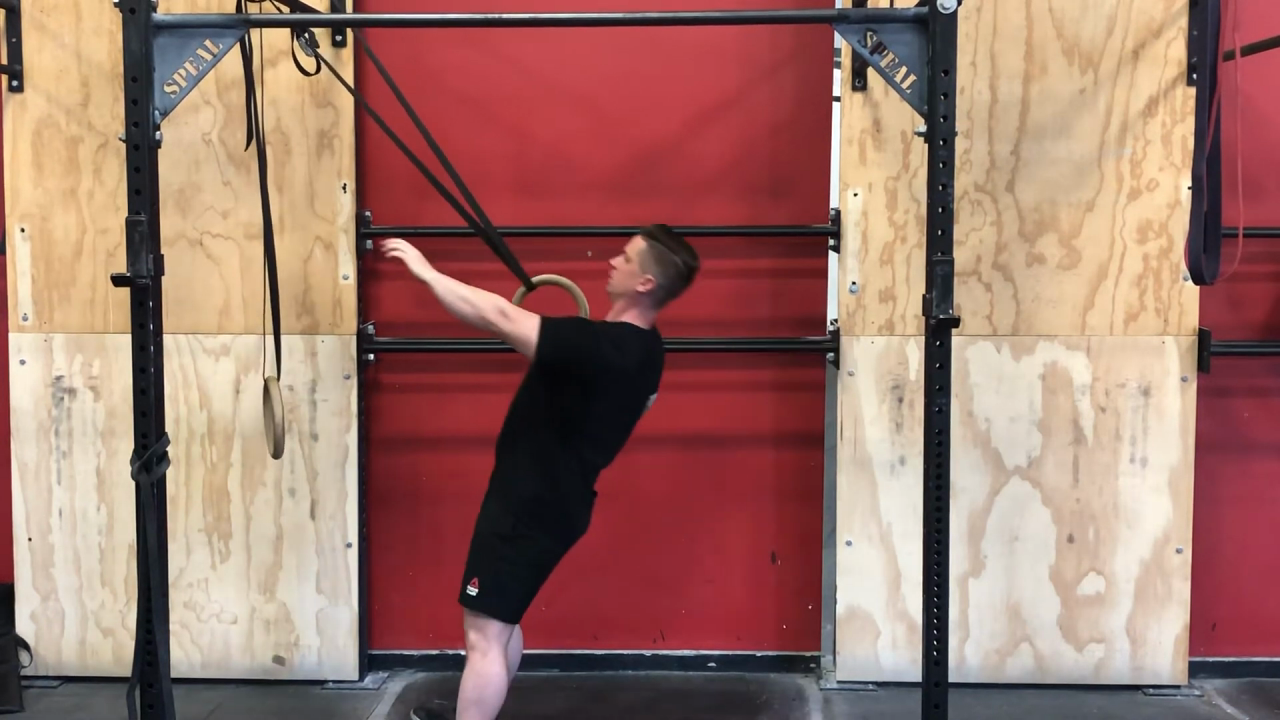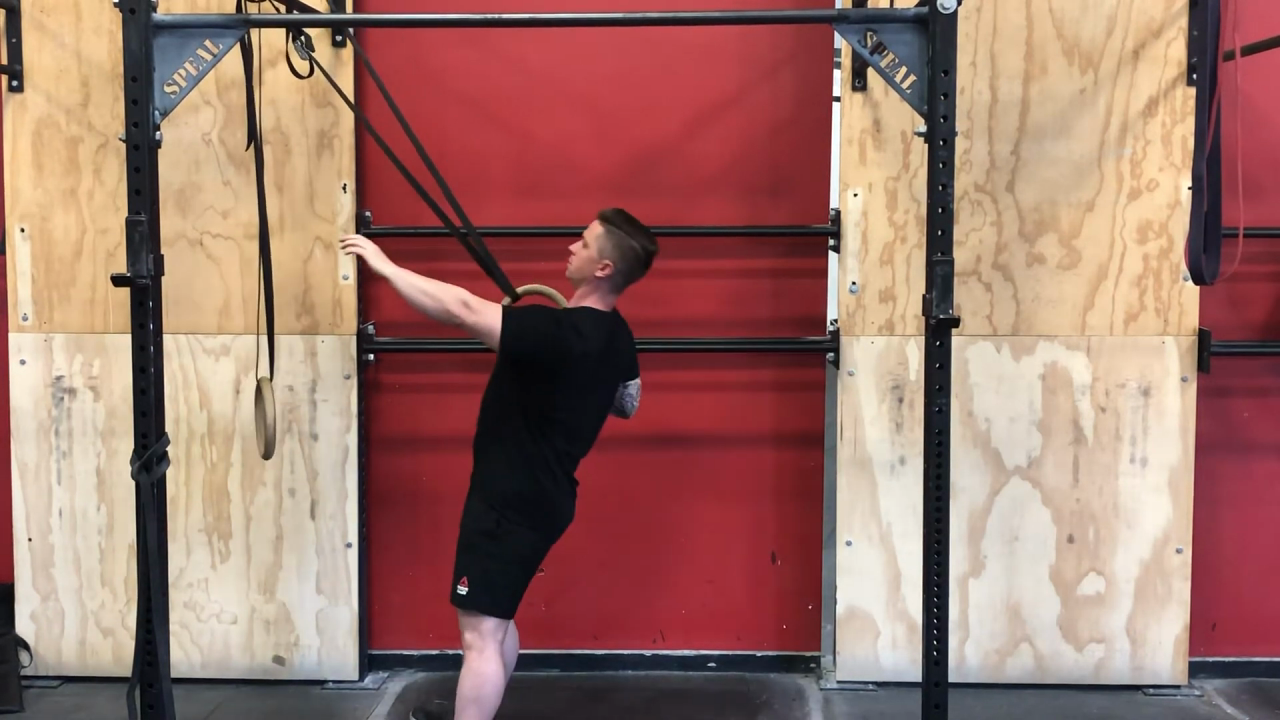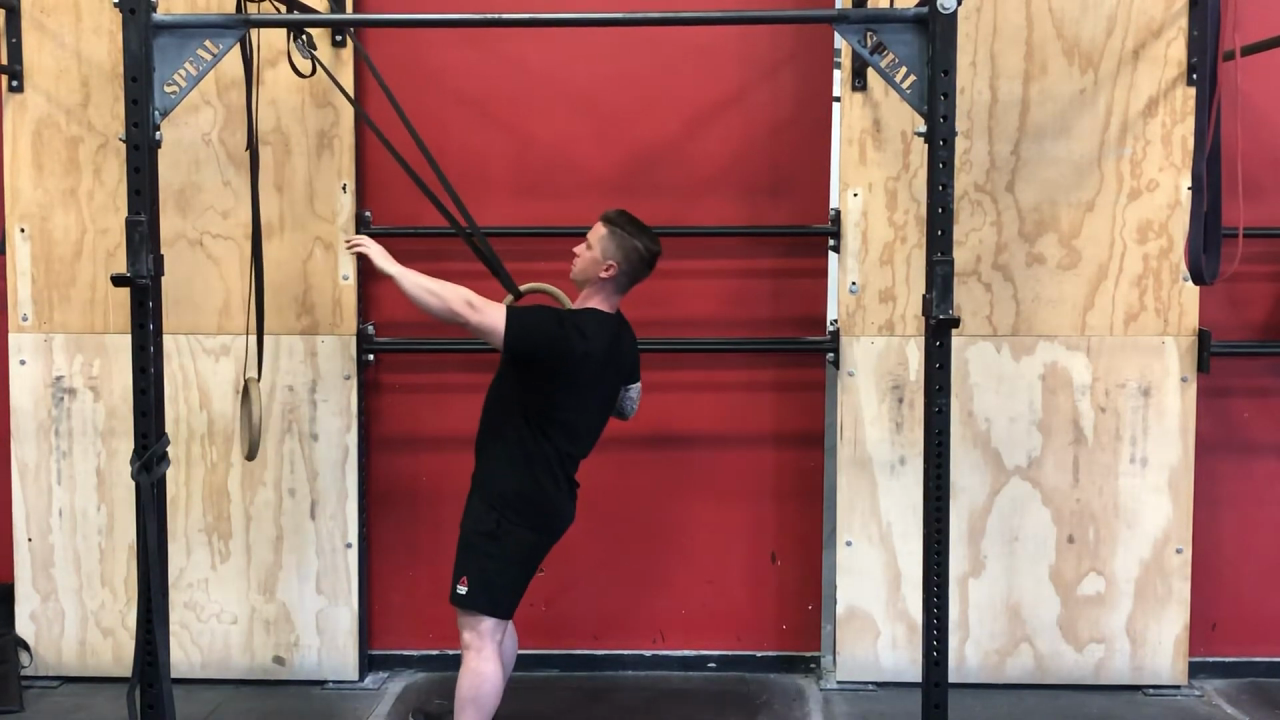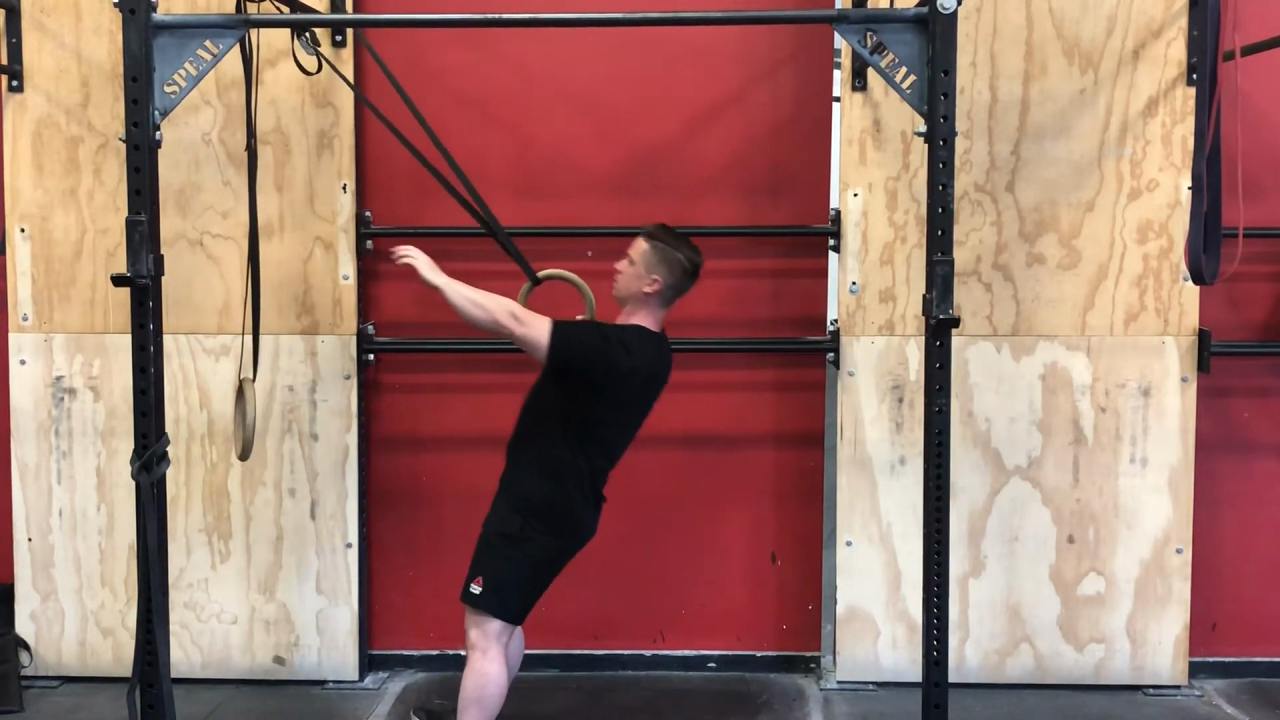
dt=0.3s
person 1, frame 1
left shoulder: (601, 347)
right shoulder: (641, 346)
left elbow: (501, 317)
left wrist: (425, 270)
left hip: (531, 503)
right hip: (552, 499)
left knee: (486, 633)
right knee: (502, 622)
person 1, frame 2
left shoulder: (562, 334)
right shoulder: (613, 335)
left elbow: (462, 309)
right elbow: (627, 404)
left wrist: (385, 265)
left hip: (513, 501)
right hip: (534, 495)
left knee: (480, 633)
right knee: (497, 621)
person 1, frame 3
left shoulder: (567, 334)
right shoulder: (615, 337)
left elbow: (466, 309)
right elbow: (627, 405)
left wrist: (390, 265)
left hip: (513, 501)
right hip: (536, 495)
left knee: (479, 632)
right knee: (495, 621)
person 1, frame 4
left shoulder: (614, 349)
right shoulder: (645, 348)
left elbow: (511, 321)
left wrist: (437, 277)
right wrist: (583, 337)
left hip: (539, 507)
right hip: (559, 501)
left knee: (485, 632)
right knee: (503, 621)
